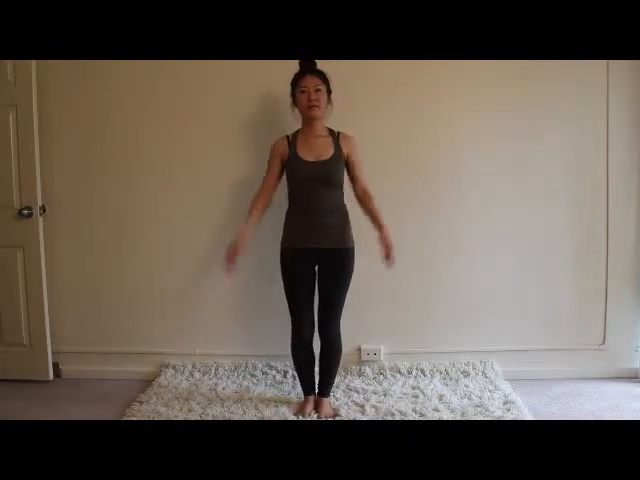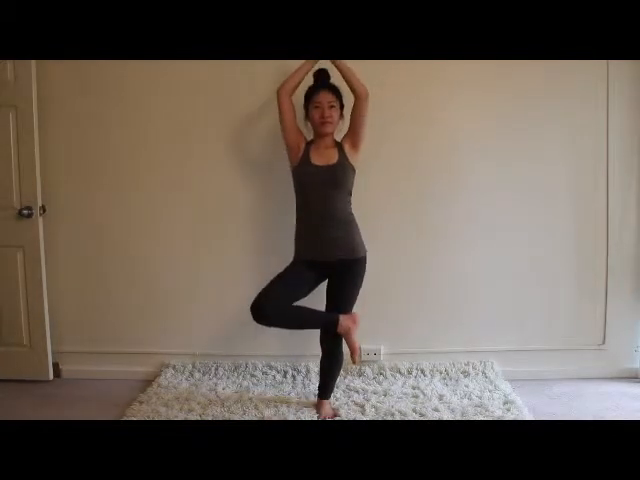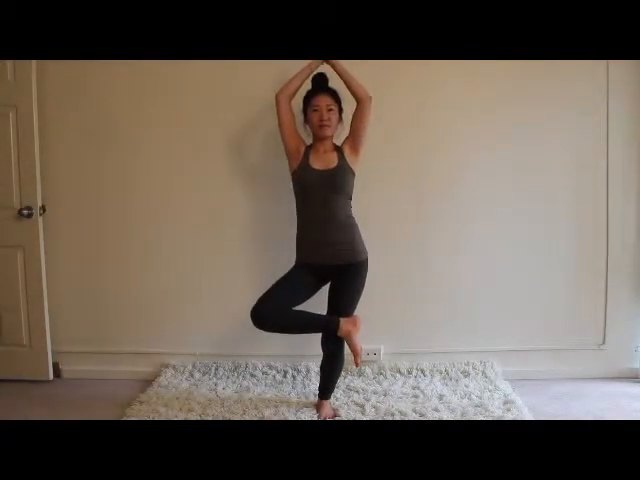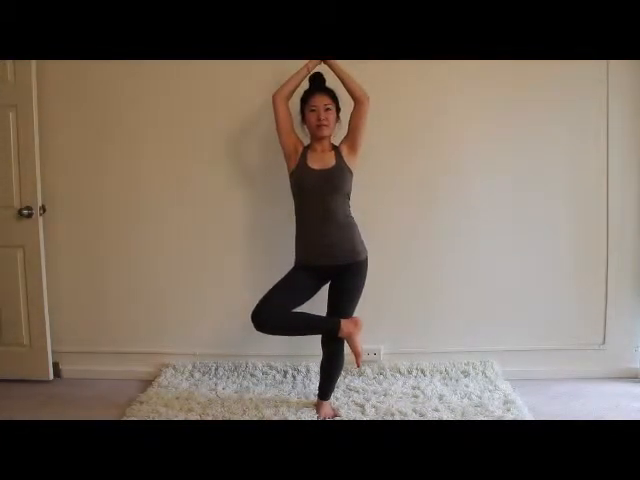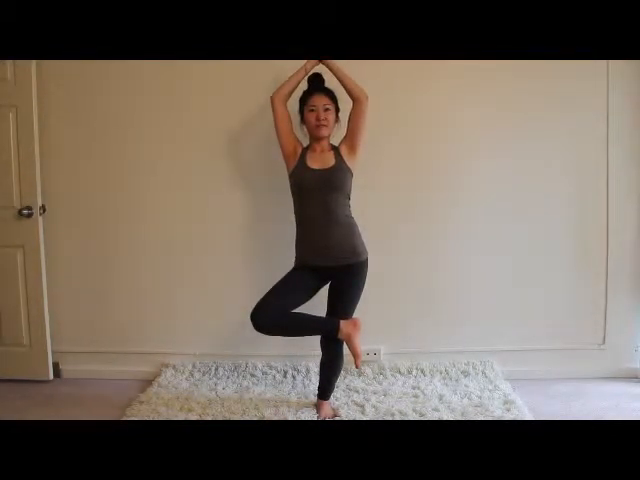
dt=1s
person 1, frame 1
left shoulder: (345, 143)
right shoulder: (283, 146)
left elbow: (362, 190)
right elbow: (265, 194)
left wrist: (382, 228)
right wrist: (243, 235)
left hip: (338, 245)
right hip: (296, 246)
left knee: (330, 326)
right knee: (301, 328)
left ankle: (325, 396)
right ankle: (308, 394)
person 1, frame 2
left shoulder: (349, 149)
right shoulder: (298, 149)
left elbow: (363, 95)
right elbow: (283, 93)
left wrist: (334, 60)
right wrist: (312, 61)
left hip: (349, 255)
right hip: (308, 257)
left knee: (330, 337)
right knee: (262, 309)
left ankle: (324, 399)
right ankle: (341, 321)
person 1, frame 3
left shoulder: (349, 153)
right shoulder: (298, 154)
left elbow: (365, 100)
right elbow: (282, 99)
left wrist: (334, 63)
right wrist: (314, 65)
left hip: (350, 258)
right hip: (310, 261)
left knee: (332, 339)
right knee: (263, 315)
left ankle: (324, 399)
right ankle: (343, 325)
person 1, frame 4
left shoulder: (346, 153)
right shoulder: (295, 154)
left elbow: (363, 99)
right elbow: (279, 99)
left wrist: (331, 63)
right wrist: (310, 65)
left hip: (350, 258)
right hip: (309, 262)
left knee: (332, 338)
right knee: (263, 317)
left ankle: (324, 399)
right ankle: (344, 326)
person 1, frame 5
left shoulder: (346, 153)
right shoulder: (294, 155)
left elbow: (361, 99)
right elbow: (277, 100)
left wrist: (328, 63)
right wrist: (308, 66)
left hip: (350, 258)
right hip: (309, 263)
left knee: (331, 338)
right knee: (263, 318)
left ankle: (324, 400)
right ankle: (343, 327)
